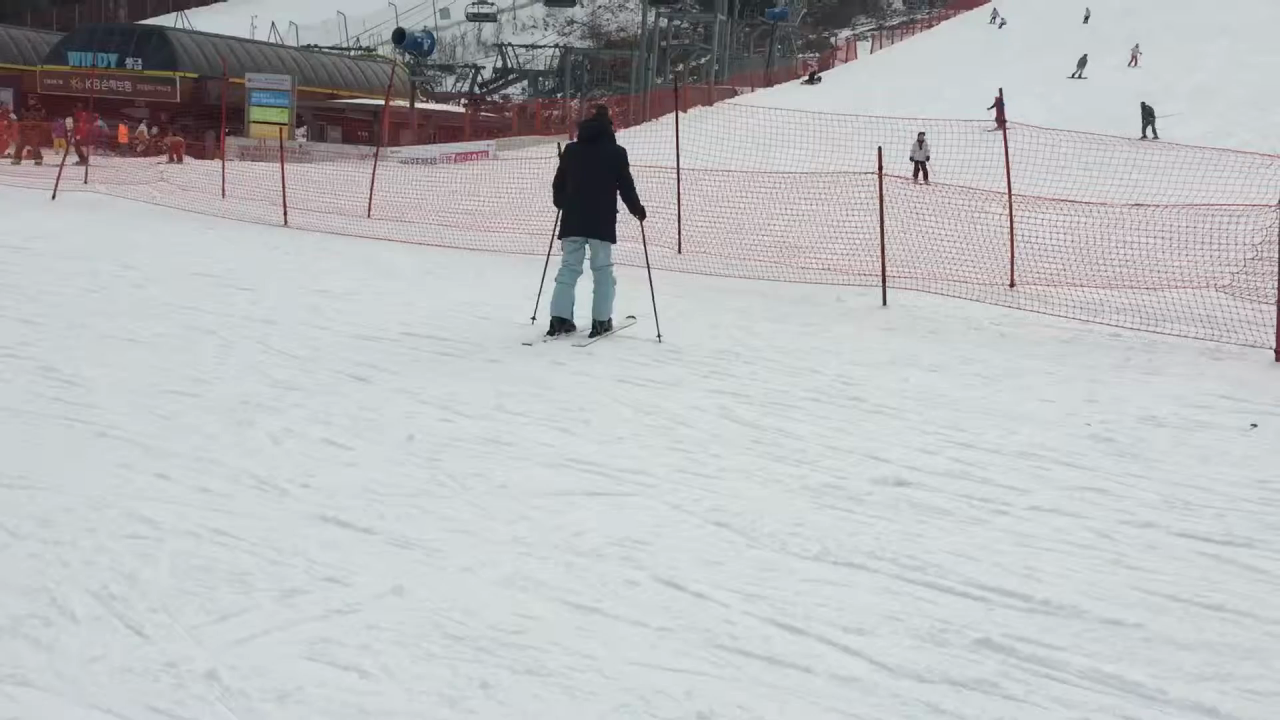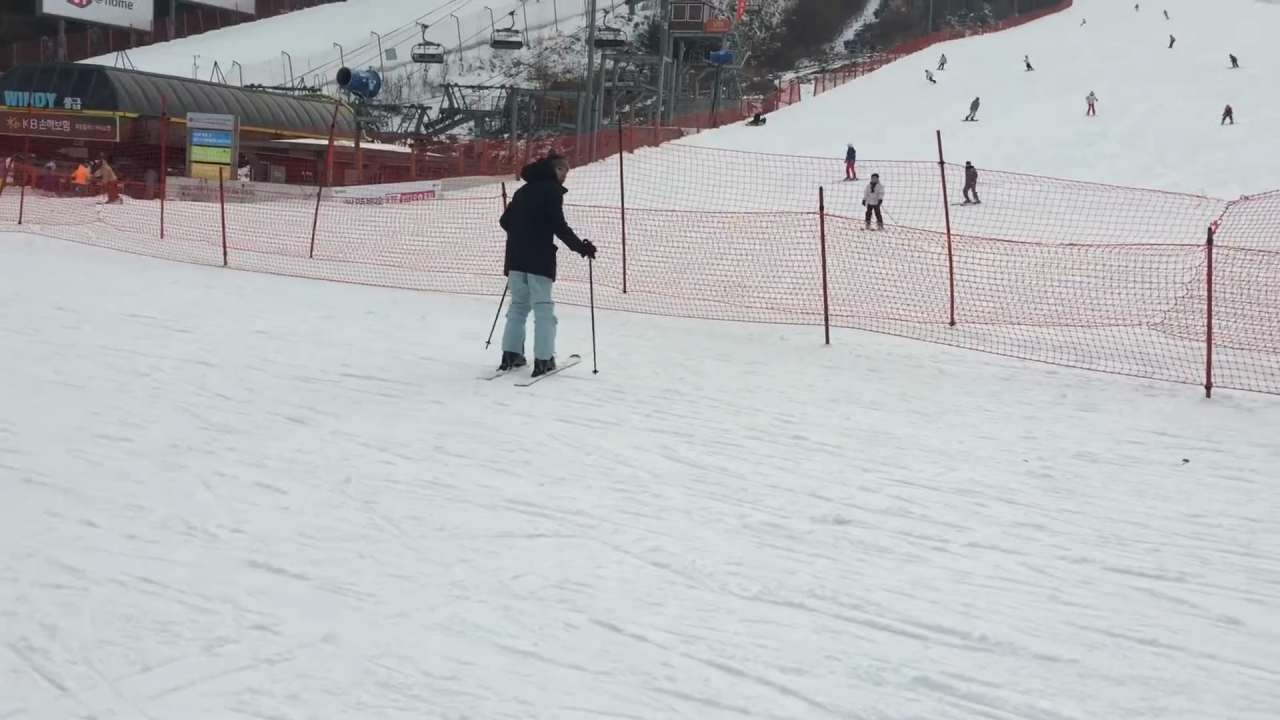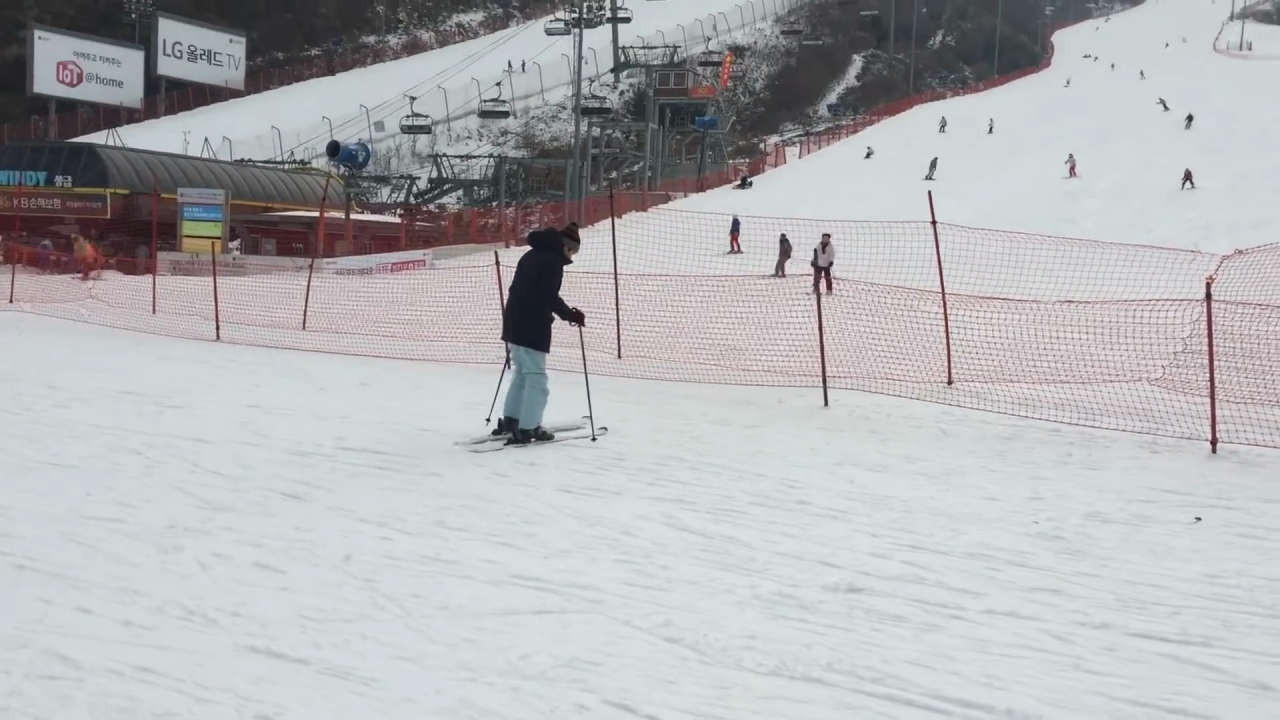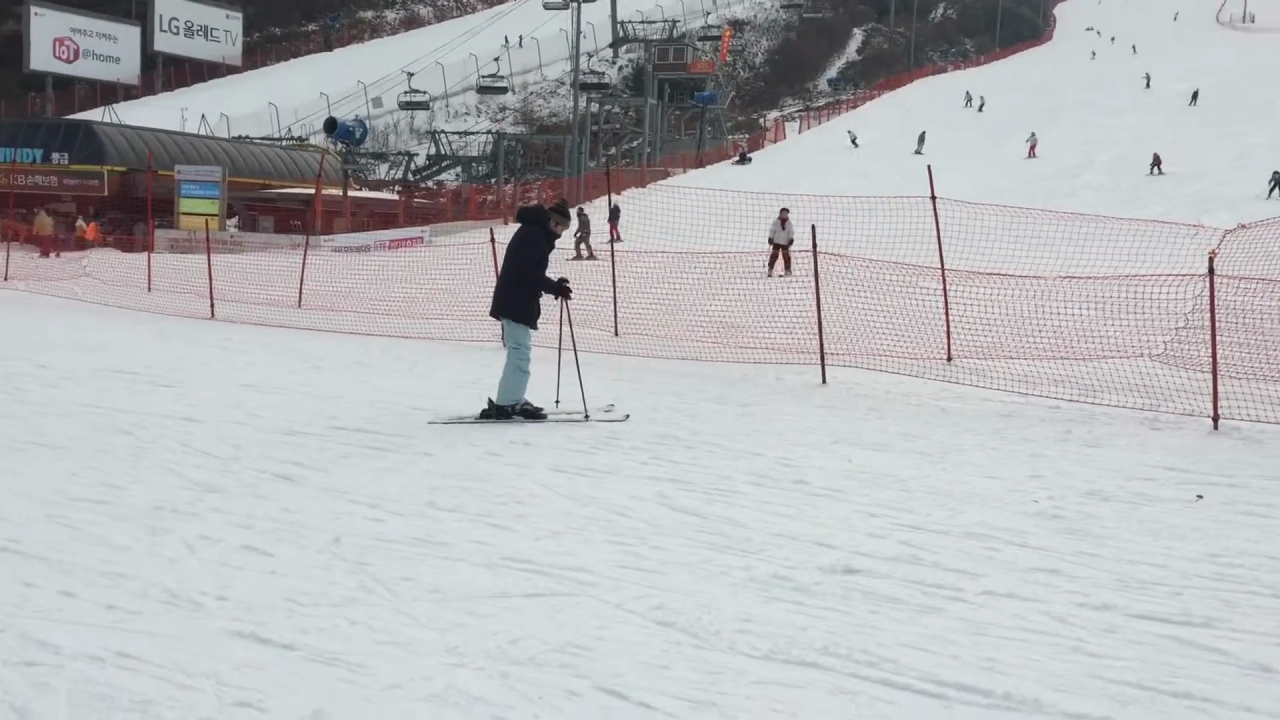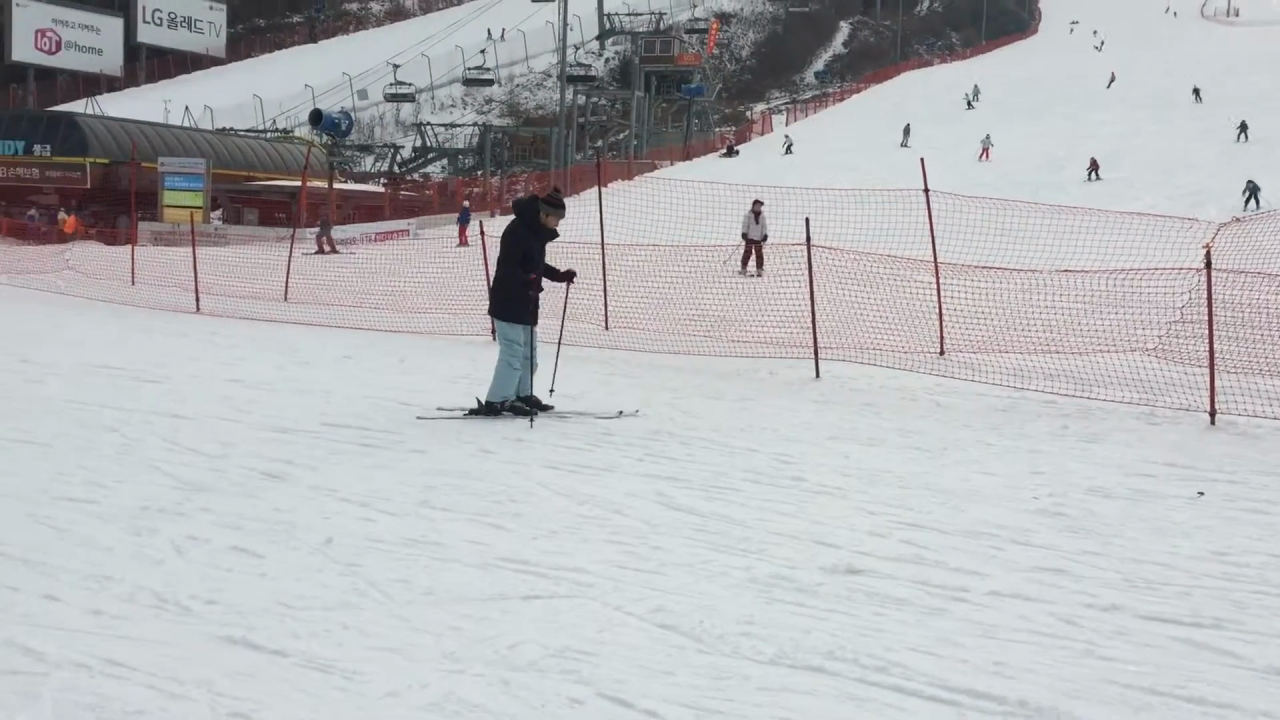
dt=1s
person 1, frame 1
left shoulder: (571, 149)
right shoulder: (616, 152)
left elbow: (559, 183)
right elbow: (625, 186)
left wrist: (562, 204)
right wrist: (637, 209)
left hip: (573, 219)
right hip: (602, 221)
left knee: (569, 268)
right knee: (602, 270)
left ankle: (560, 319)
right ankle: (601, 320)
person 1, frame 2
left shoulder: (523, 190)
right shoulder: (552, 189)
left elbow: (505, 220)
right elbow: (558, 225)
right wrist: (581, 246)
left hip: (516, 255)
right hip: (539, 257)
left knee: (518, 305)
right knee: (543, 307)
left ankle: (511, 354)
right ankle: (543, 359)
person 1, frame 3
left shoulder: (532, 255)
right shoulder: (553, 260)
right elbow: (550, 296)
right wrist: (570, 314)
left hip: (515, 322)
right hip: (533, 326)
left knee: (521, 373)
right knee: (535, 377)
left ankle: (510, 420)
right ankle: (527, 428)
person 1, frame 4
left shoulder: (533, 233)
right shoulder: (533, 234)
right elbow: (528, 272)
left wrist: (553, 286)
right wrist: (554, 288)
left hip: (515, 300)
right hip: (516, 302)
left knee: (517, 353)
right knee: (520, 354)
left ankle: (507, 401)
right ankle: (506, 404)
person 1, frame 5
left shoulder: (536, 231)
right shoulder: (518, 230)
right elbow: (506, 266)
left wrist: (559, 275)
right wrist: (525, 280)
left hip: (525, 299)
right hip: (508, 299)
left knee: (528, 350)
right knee: (513, 350)
left ankle: (522, 394)
right ankle: (497, 401)
